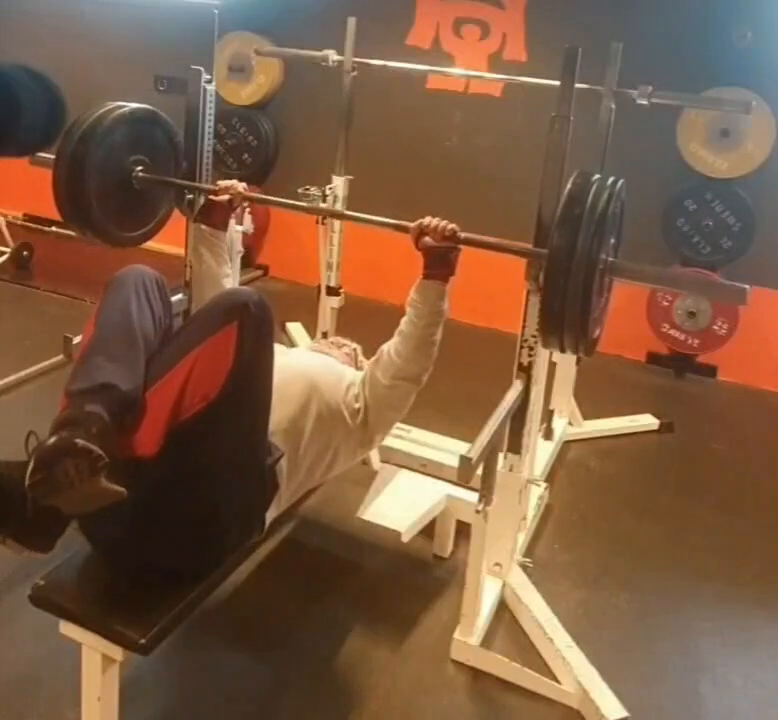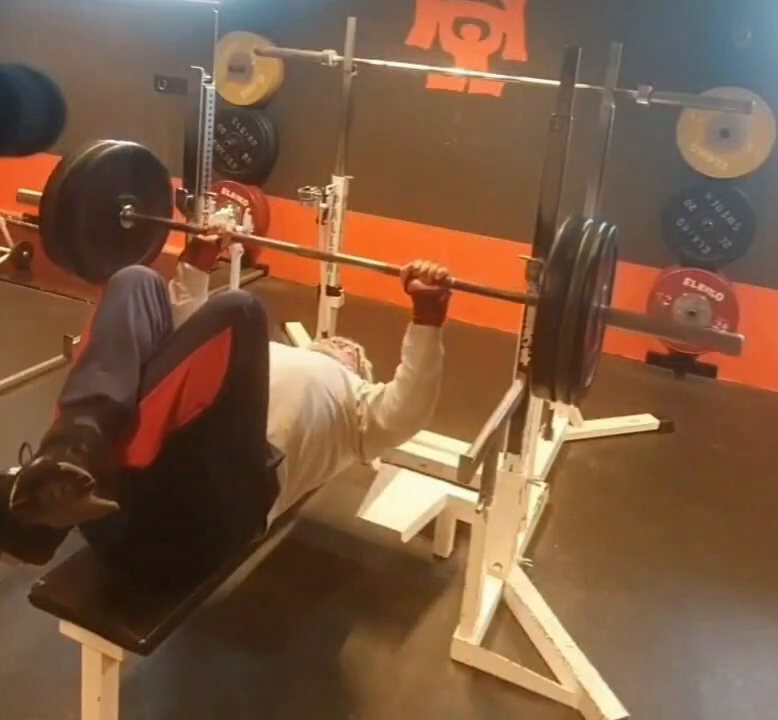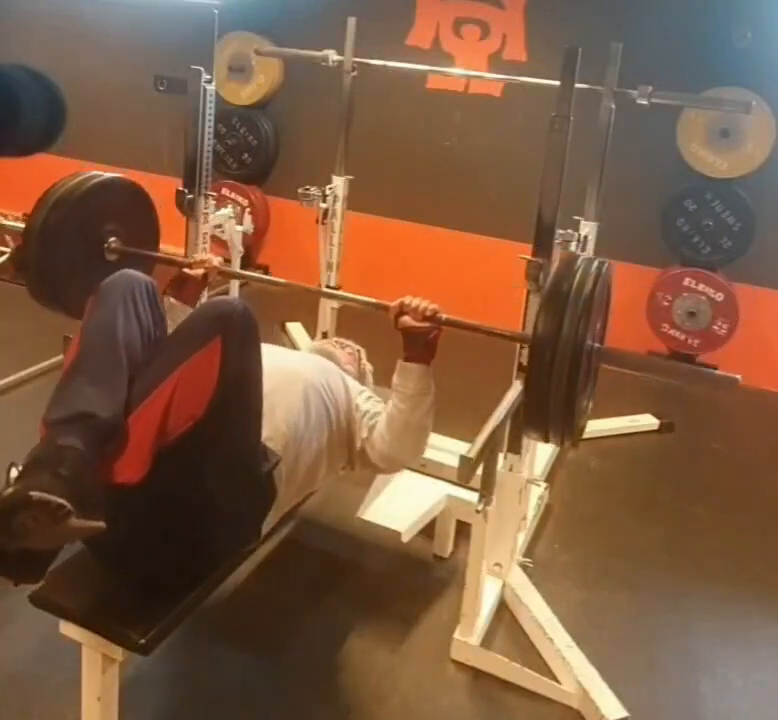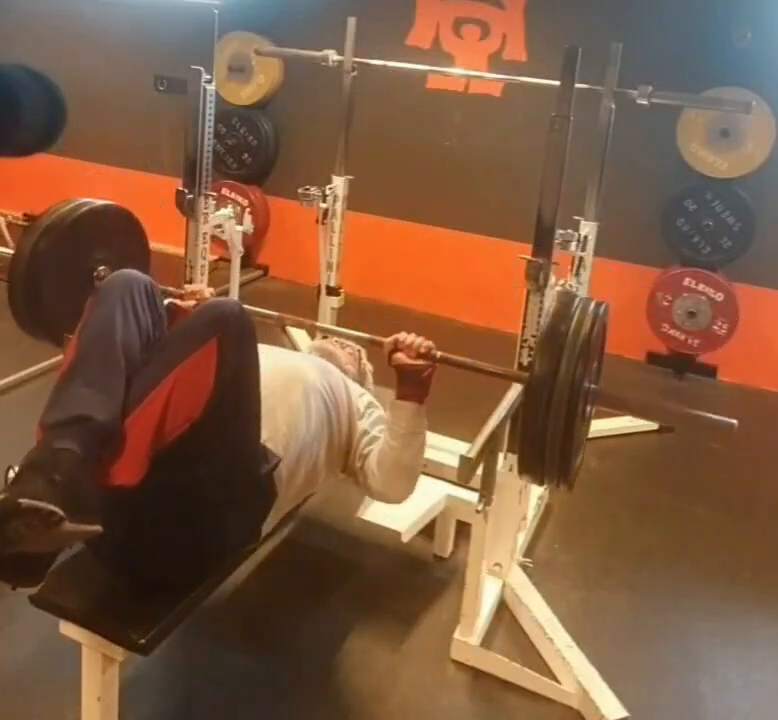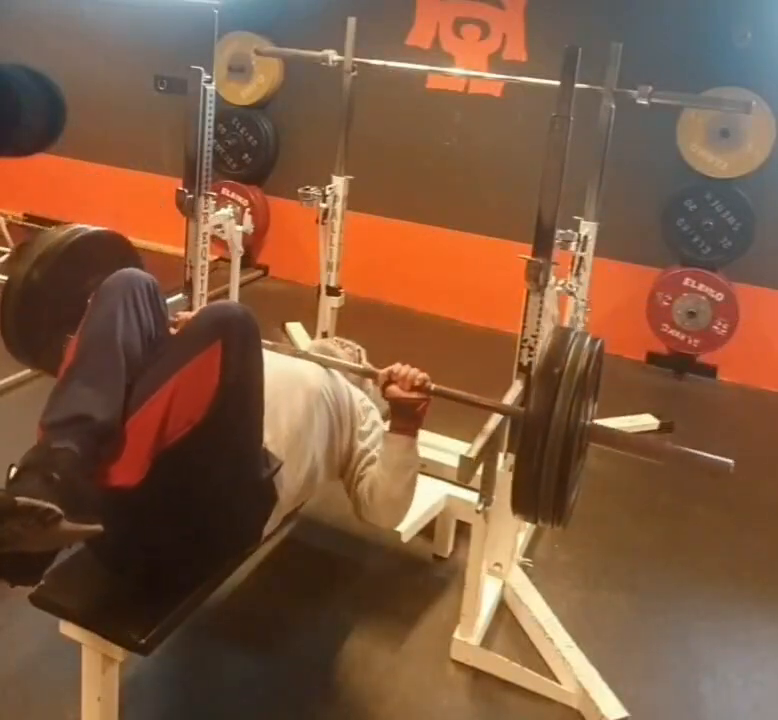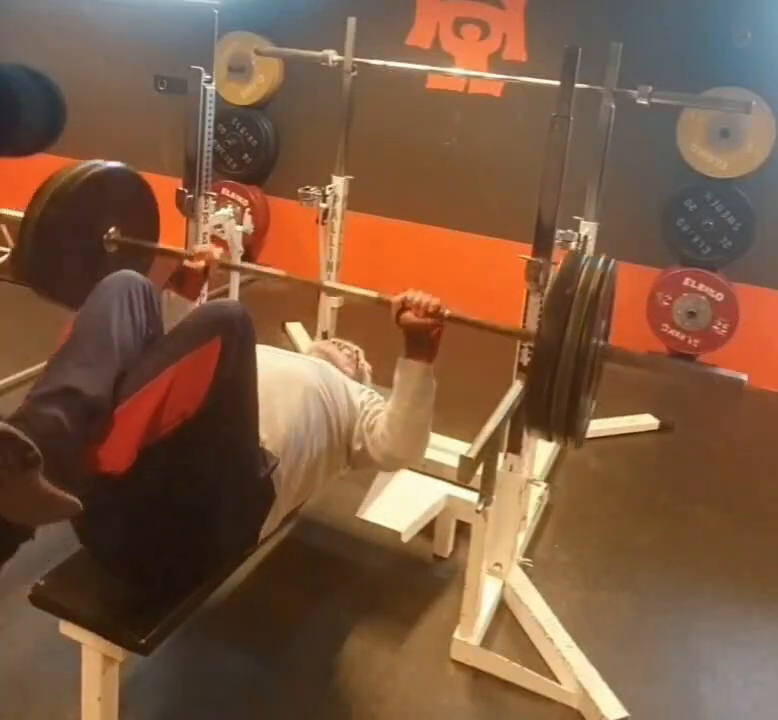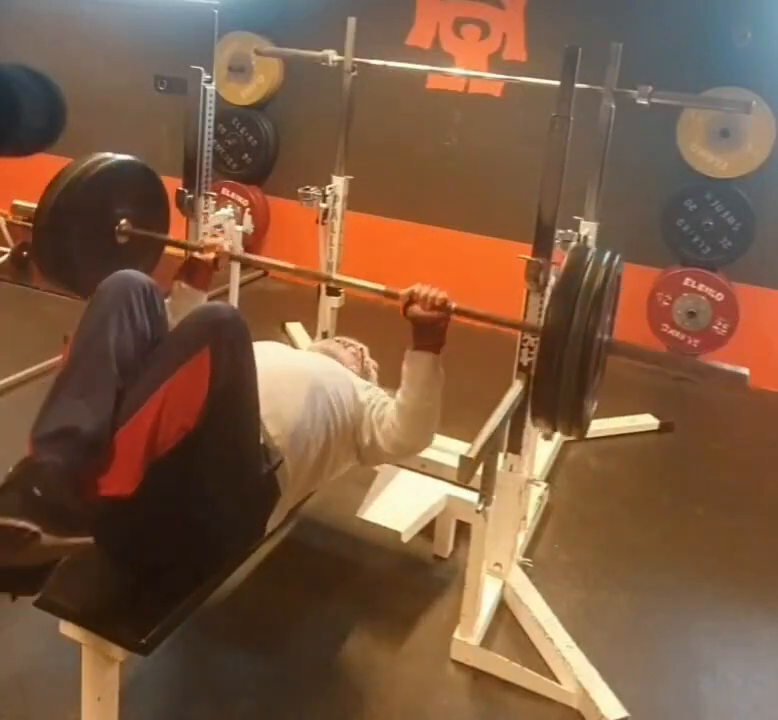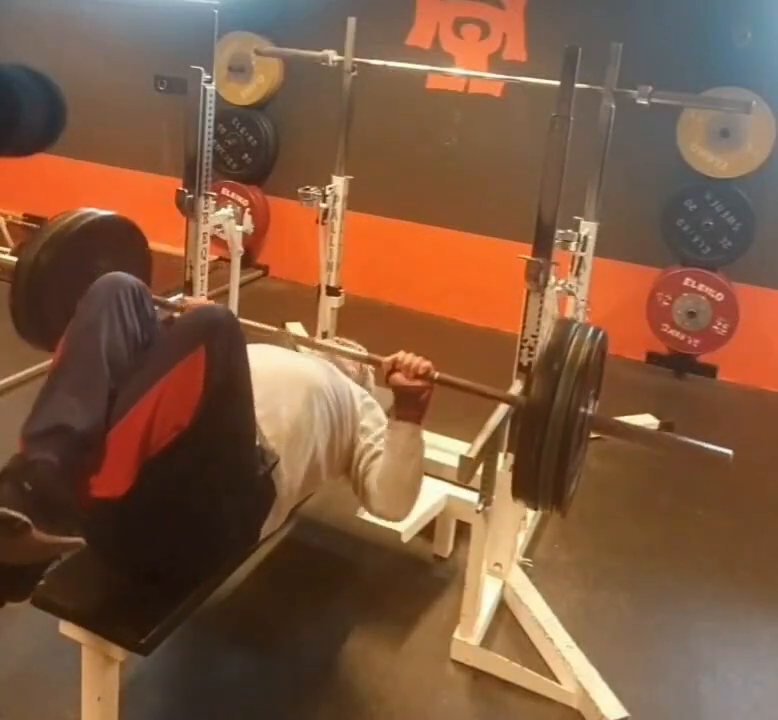
dt=0.4s
person 1, frame 1
left shoulder: (355, 399)
right shoulder: (274, 361)
left elbow: (408, 363)
right elbow: (210, 303)
left wrist: (435, 274)
right wrist: (214, 224)
left hip: (205, 511)
left knee: (241, 309)
right knee: (137, 282)
right ankle: (71, 469)
person 1, frame 2
left shoulder: (353, 398)
right shoulder: (279, 358)
left elbow: (407, 410)
right elbow: (187, 337)
left wrist: (427, 318)
right wrist: (196, 263)
left hip: (207, 509)
left knee: (235, 309)
right knee: (135, 283)
right ankle: (72, 462)
person 1, frame 3
left shoulder: (352, 401)
right shoulder: (267, 360)
left elbow: (397, 448)
right elbow: (169, 361)
left wrist: (417, 355)
right wrist: (182, 299)
left hip: (208, 506)
right hip: (137, 478)
left knee: (226, 316)
right knee: (128, 287)
right ankle: (57, 482)
person 1, frame 4
left shoulder: (352, 403)
right shoulder: (269, 359)
left elbow: (391, 481)
left wrist: (411, 392)
right wrist: (175, 331)
left hip: (213, 498)
right hip: (133, 481)
left knee: (222, 319)
right knee: (126, 287)
left ankle: (77, 490)
right ankle: (52, 487)
person 1, frame 5
left shoulder: (353, 408)
right shoulder: (264, 364)
left elbow: (384, 508)
left wrist: (404, 422)
right wrist: (179, 349)
left hip: (217, 501)
right hip: (138, 483)
left knee: (227, 323)
right knee: (129, 286)
left ankle: (57, 497)
right ankle: (52, 487)
person 1, frame 6
left shoulder: (352, 403)
right shoulder: (262, 363)
left elbow: (400, 446)
right elbow: (175, 357)
left wrist: (418, 350)
right wrist: (184, 291)
left hip: (200, 514)
left knee: (224, 321)
right knee: (126, 288)
left ankle: (42, 463)
person 1, frame 7
left shoulder: (358, 400)
right shoulder: (273, 357)
left elbow: (408, 433)
right elbow: (182, 347)
left wrist: (426, 343)
right wrist: (193, 281)
left hip: (213, 502)
right hip: (145, 464)
left knee: (220, 322)
right knee: (128, 289)
left ankle: (60, 505)
right ankle: (49, 492)
person 1, frame 8
left shoulder: (355, 407)
right shoulder: (269, 363)
left elbow: (392, 499)
right elbow: (167, 390)
left wrist: (409, 410)
right wrist: (176, 338)
left hip: (210, 503)
right hip: (132, 482)
left knee: (211, 324)
right knee: (117, 291)
left ankle: (53, 504)
right ankle: (37, 494)
